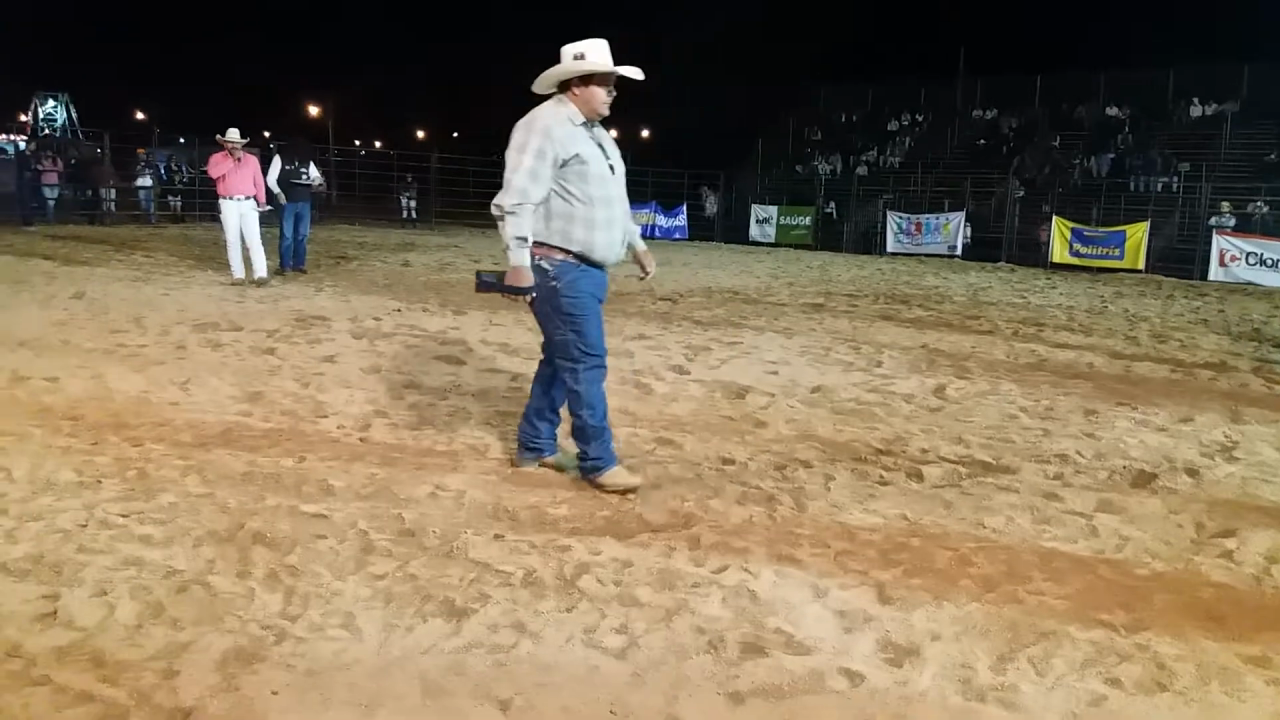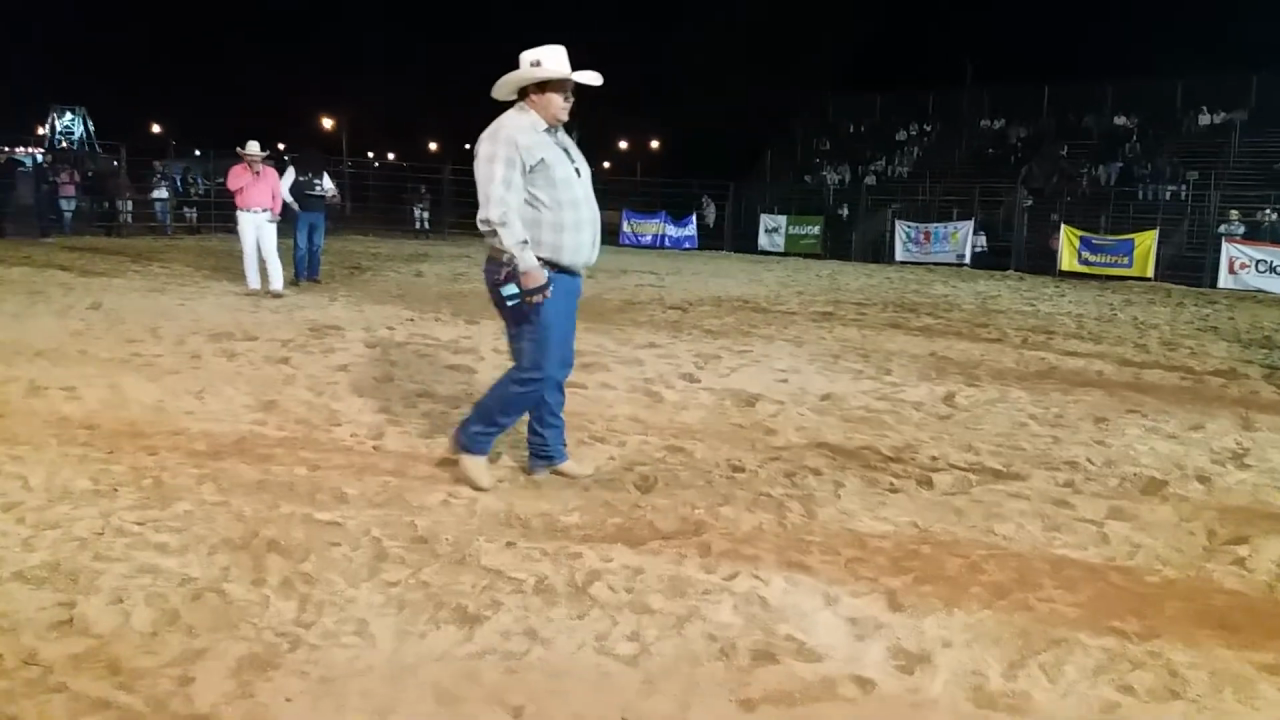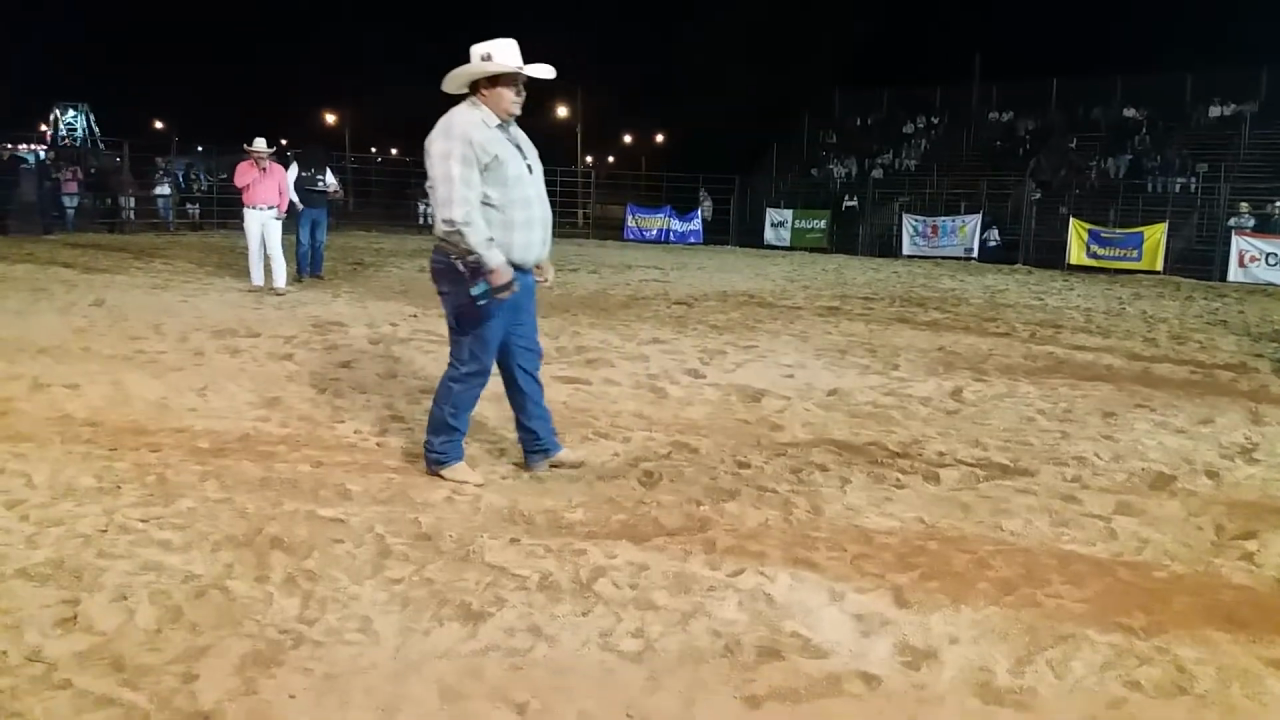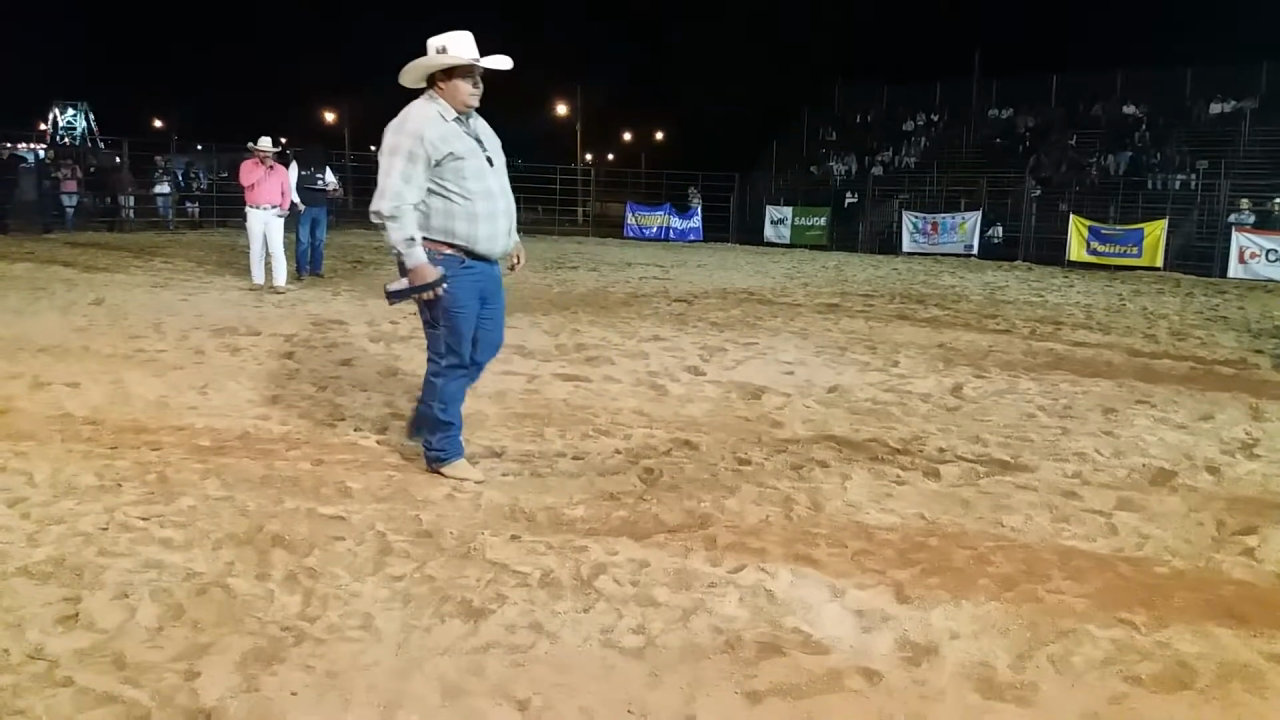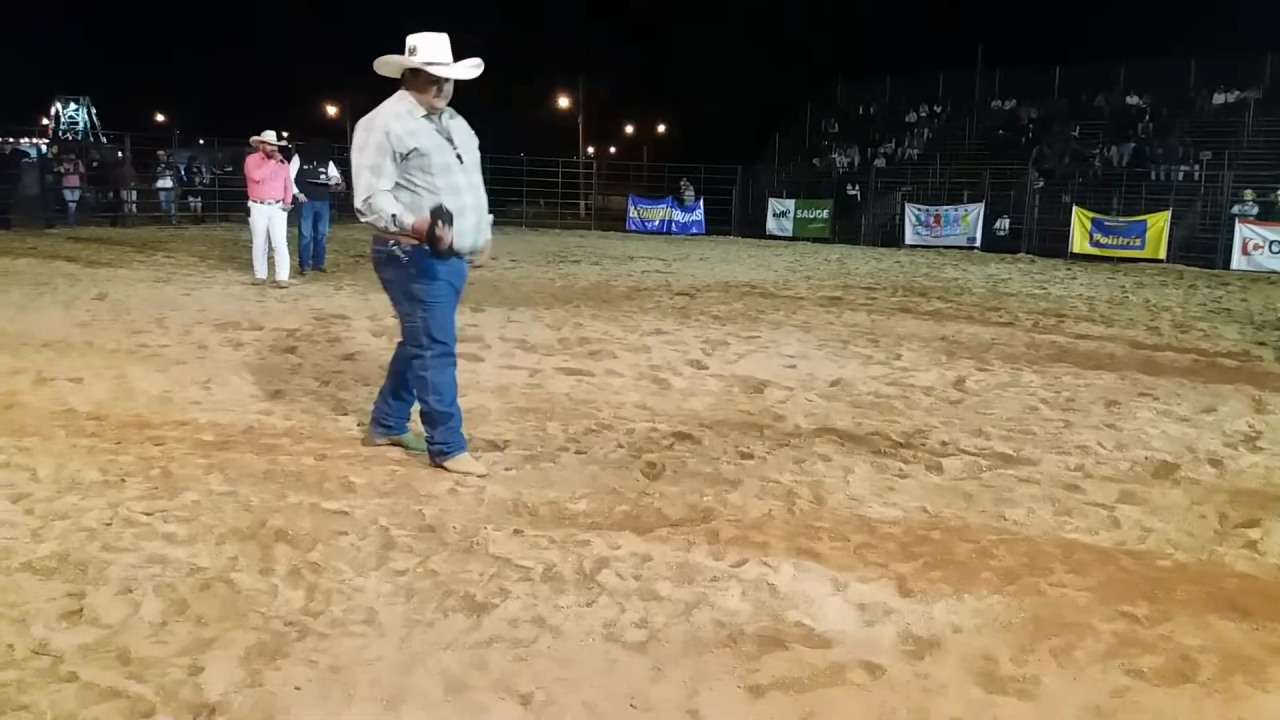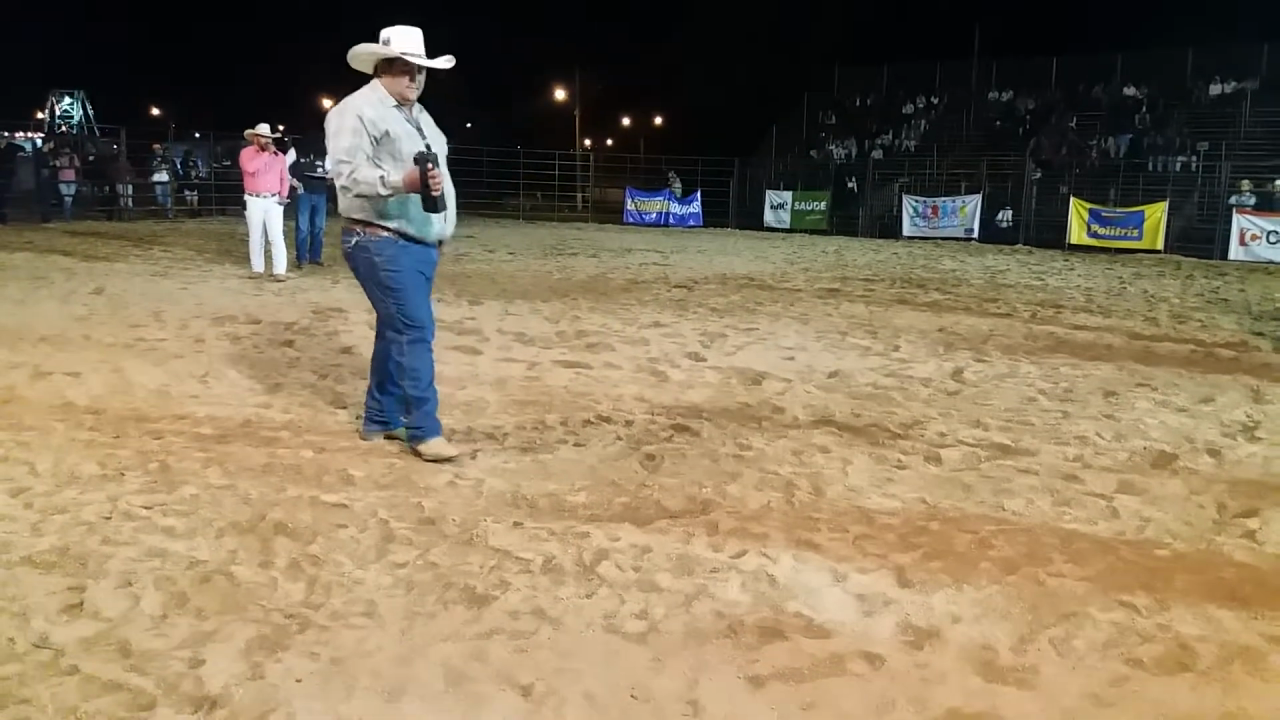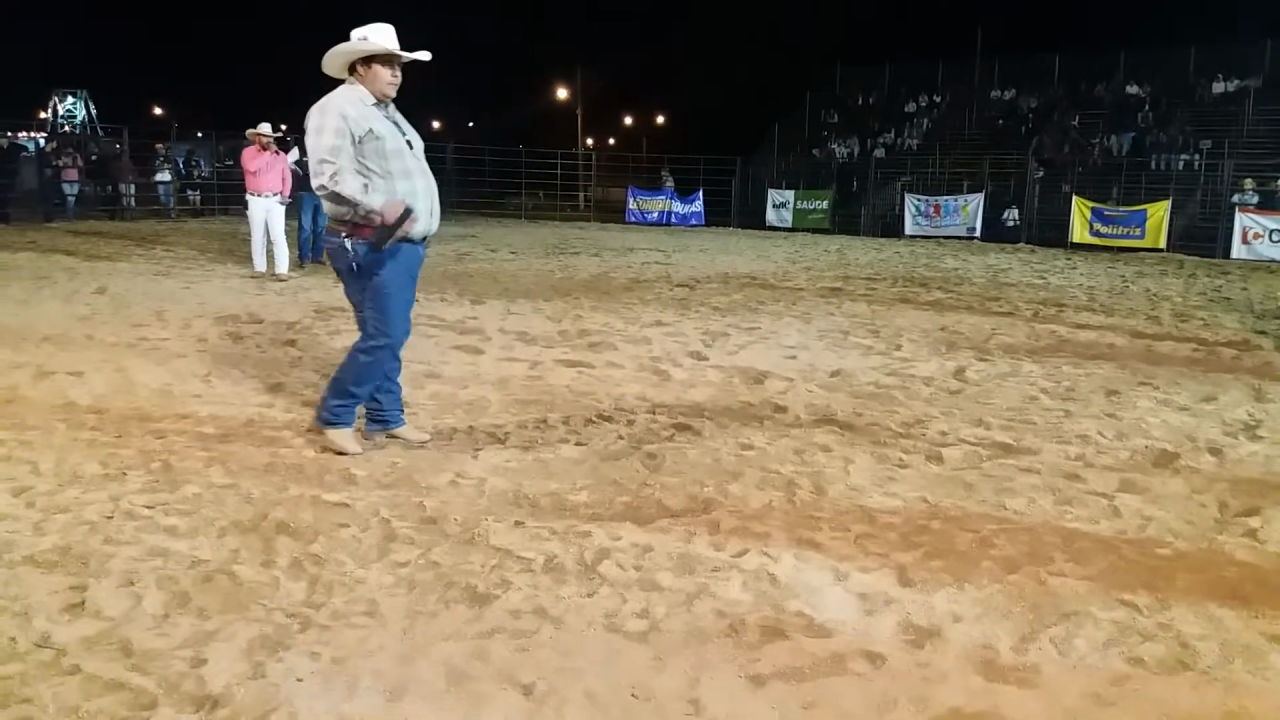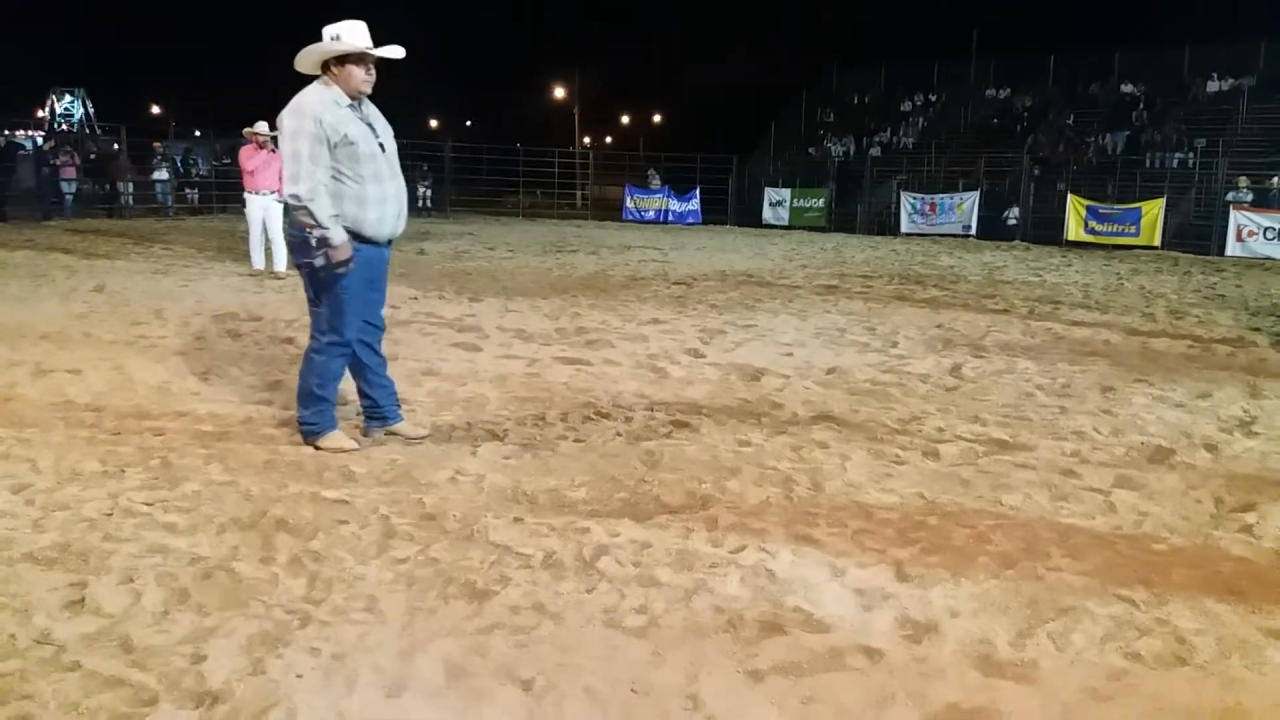
dt=0.3s
person 1, frame 1
left shoulder: (594, 131)
right shoulder: (544, 127)
left elbow: (609, 200)
right elbow: (516, 200)
left wrist: (637, 245)
right wrist: (519, 259)
left hip: (586, 268)
right hip: (556, 269)
left knee: (562, 359)
right knee: (586, 360)
left ankle: (534, 445)
right ankle: (599, 462)
person 1, frame 2
left shoulder: (556, 137)
right shoulder: (508, 135)
right elbow: (499, 212)
left wrist: (561, 269)
right wrist: (526, 265)
left hip: (562, 275)
right hip: (528, 276)
left knee: (556, 367)
right knee: (538, 369)
left ankle: (547, 453)
right ankle: (471, 440)
person 1, frame 3
left shoulder: (508, 131)
right shoulder: (459, 131)
right elbow: (458, 210)
left wrist: (537, 256)
right wrist: (492, 264)
left hip: (516, 270)
right hip: (477, 270)
left knee: (524, 358)
right knee: (472, 364)
left ankle: (542, 447)
right ankle: (442, 454)
person 1, frame 4
left shoulder: (473, 123)
right shoulder: (415, 126)
right elbow: (393, 203)
left wrist: (511, 237)
right wrist: (415, 261)
left hip: (483, 262)
right hip: (443, 264)
left knee: (484, 346)
right knee: (451, 358)
left ankle: (427, 421)
right ankle: (443, 452)
person 1, frame 5
left shoulder: (454, 123)
right shoulder: (384, 124)
left elbow: (471, 183)
right elbow: (370, 196)
left wrist: (483, 233)
right wrist: (417, 221)
left hip: (452, 257)
right hip: (413, 257)
left knee: (421, 343)
right knee: (435, 348)
left ankle: (387, 423)
right ankle: (448, 446)
person 1, frame 6
left shoulder: (418, 116)
right shoulder: (356, 111)
left elbow: (436, 174)
right elbow: (349, 174)
left wrist: (438, 208)
right wrist: (404, 181)
left hip: (421, 244)
right hip: (382, 244)
left knee: (397, 332)
right knee: (414, 332)
left ankle: (381, 418)
right ankle: (424, 429)
person 1, frame 7
left shoulder: (388, 113)
right shoulder: (336, 109)
right elbow: (330, 176)
left wrist: (414, 220)
right wrist: (379, 206)
left hip: (405, 244)
right hip: (368, 246)
left knee: (393, 334)
right knee: (380, 334)
left ankle: (384, 417)
right ankle: (334, 416)
person 1, frame 8
left shoulder: (363, 108)
right shoulder: (310, 110)
right elbow: (304, 187)
left wrist: (377, 237)
right wrist: (334, 239)
left hip: (372, 245)
right hip: (337, 248)
left knee: (368, 332)
right knee: (334, 336)
left ankle: (383, 415)
right ankle: (317, 425)
